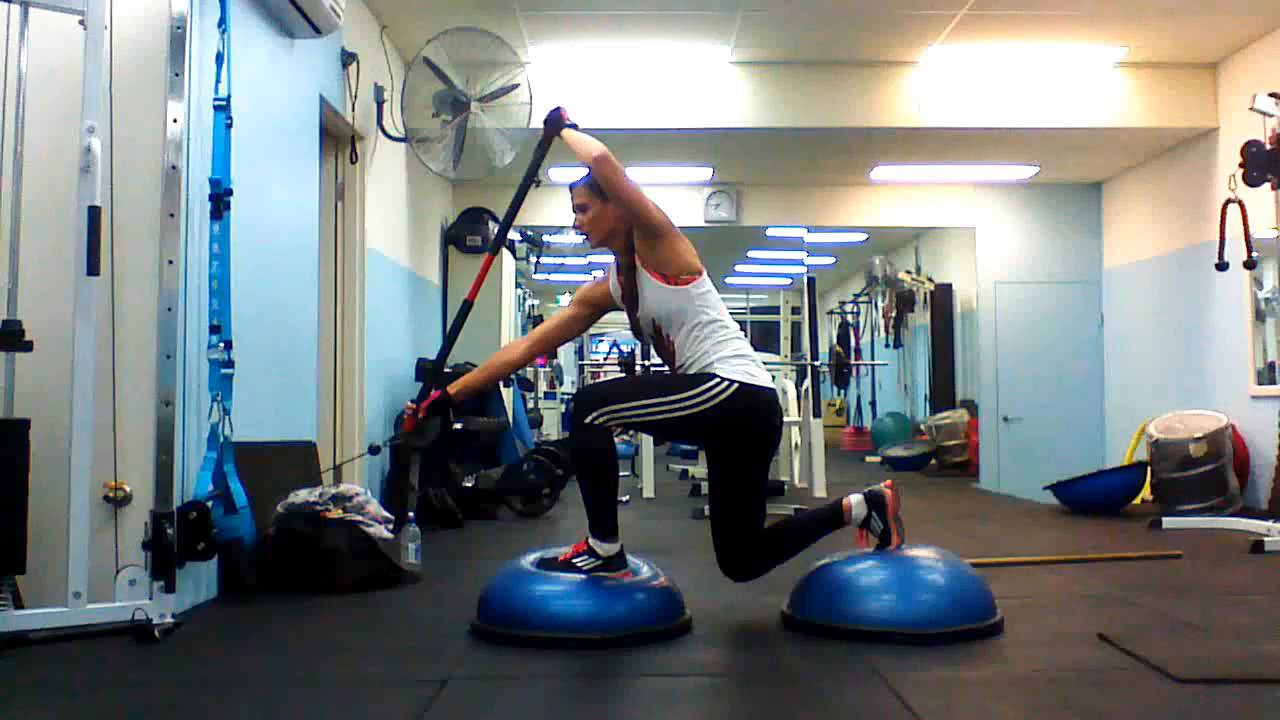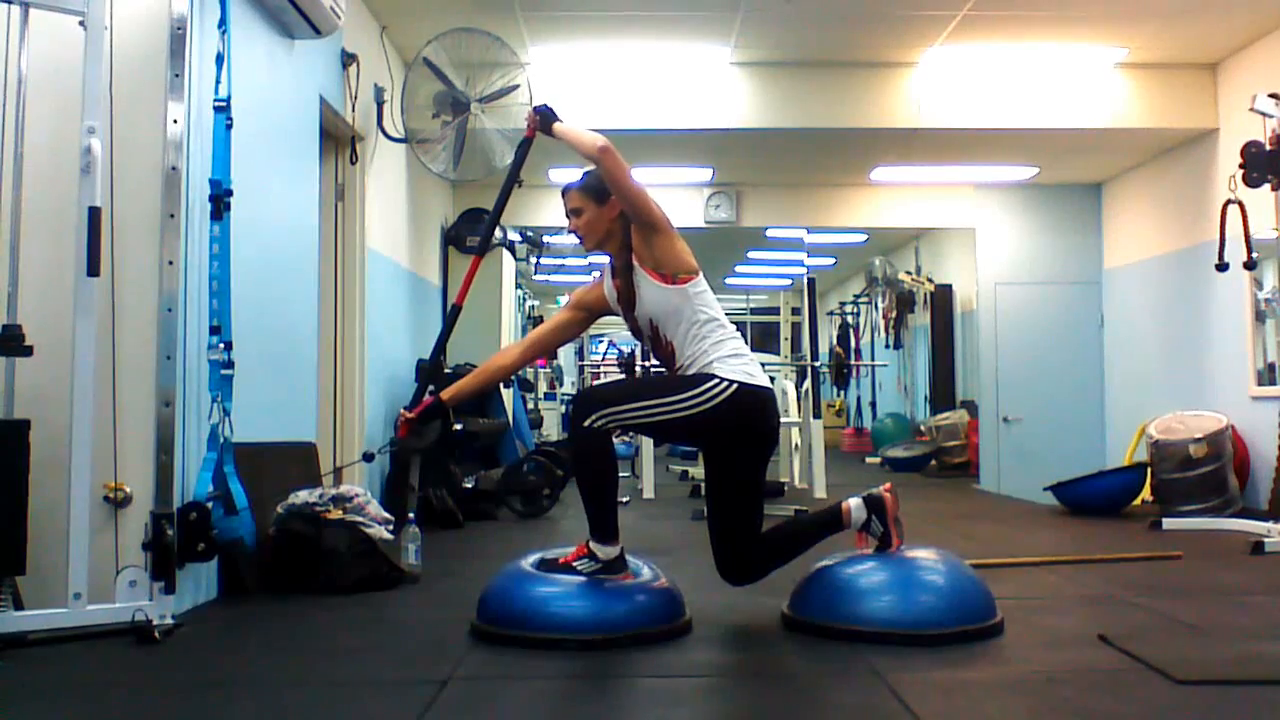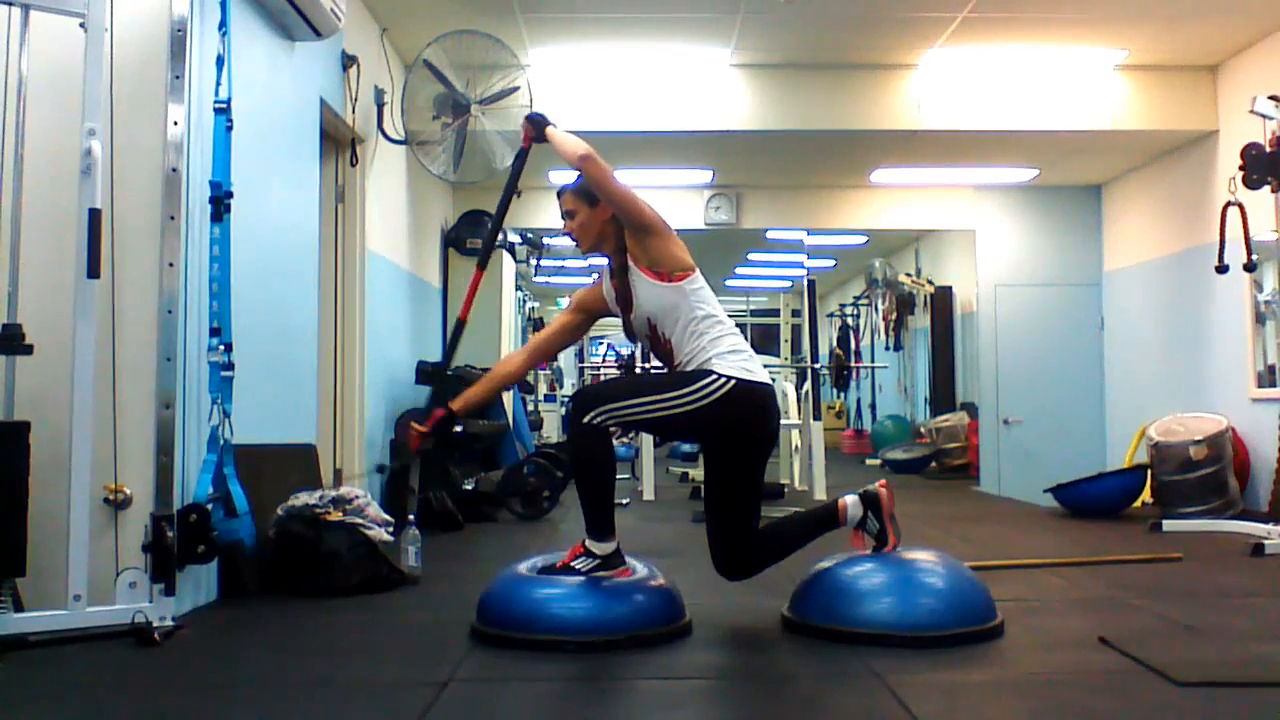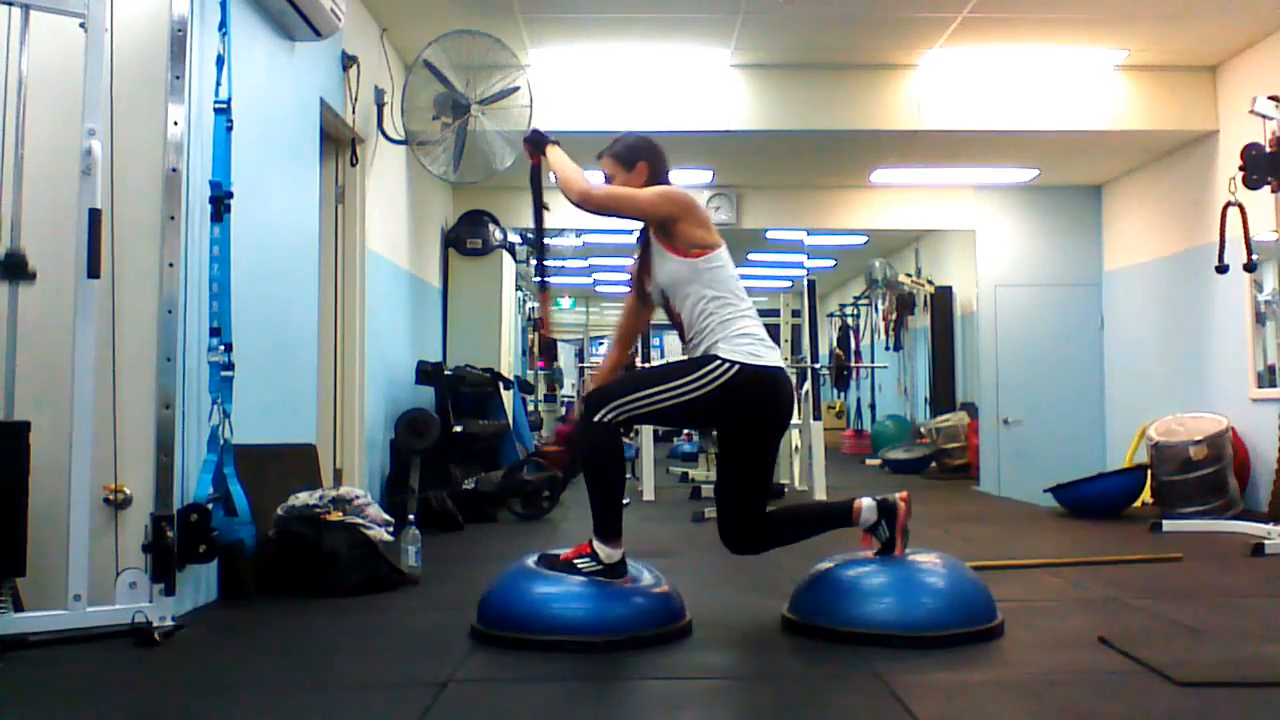
dt=0.4s
person 1, frame 1
left shoulder: (659, 241)
right shoulder: (605, 290)
left elbow: (603, 162)
right elbow: (526, 347)
left wrist: (564, 129)
right wrist: (447, 394)
left hip: (739, 395)
right hip: (735, 407)
left knee: (591, 406)
right knee: (742, 561)
left ankle: (604, 549)
right ankle: (863, 506)
person 1, frame 2
left shoulder: (656, 241)
right shoulder: (600, 295)
left elbow: (603, 152)
right elbow: (520, 353)
left wrist: (554, 126)
right wrist: (442, 400)
left hip: (736, 396)
right hip: (730, 409)
left knee: (589, 410)
right knee: (741, 565)
left ankle: (605, 553)
right ankle: (863, 510)
person 1, frame 3
left shoulder: (648, 235)
right shoulder: (596, 296)
left elbow: (585, 160)
right elbow: (525, 358)
left wrist: (546, 130)
right wrist: (451, 412)
left hip: (735, 392)
right hip: (737, 405)
left knee: (588, 408)
right knee: (736, 560)
left ankle: (601, 551)
right ankle: (861, 507)
person 1, frame 4
left shoulder: (676, 204)
right shoulder: (648, 260)
left elbow: (585, 194)
right elbow: (620, 348)
left wrist: (548, 150)
right wrist: (575, 425)
left hip: (741, 372)
right hip: (762, 387)
left knee: (600, 410)
right knee: (743, 533)
left ankle: (607, 554)
right ankle: (876, 511)
